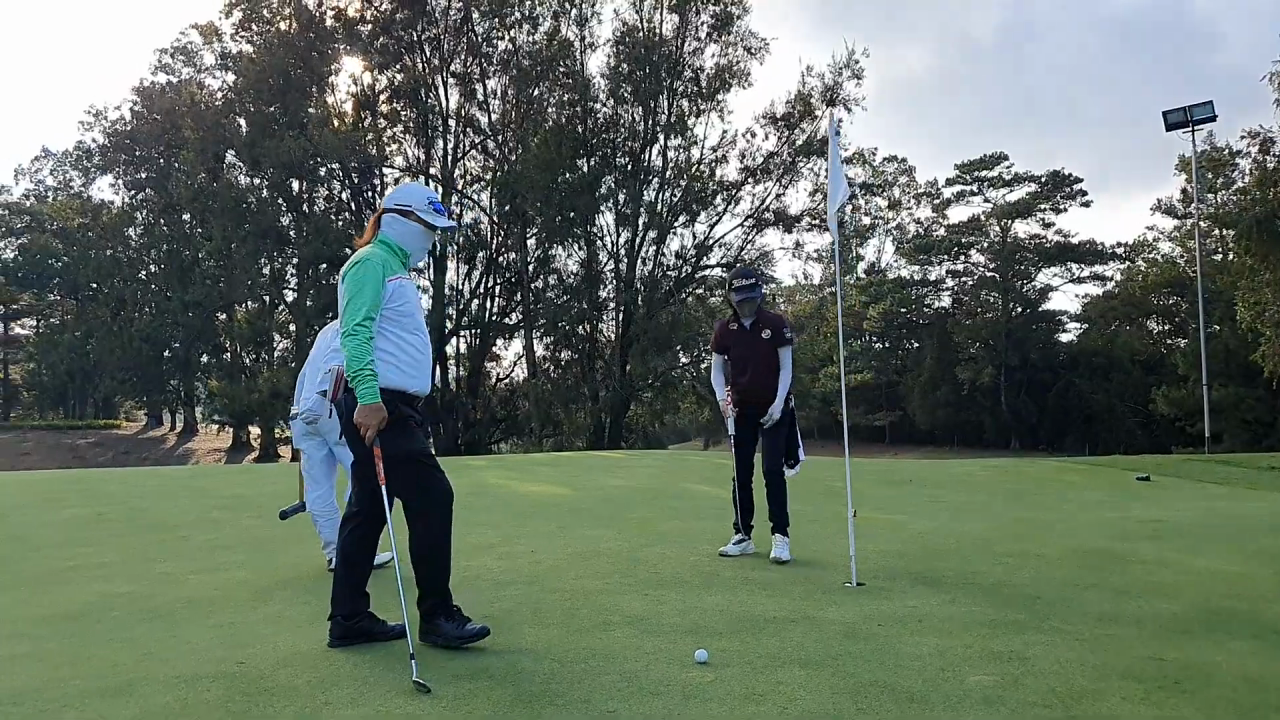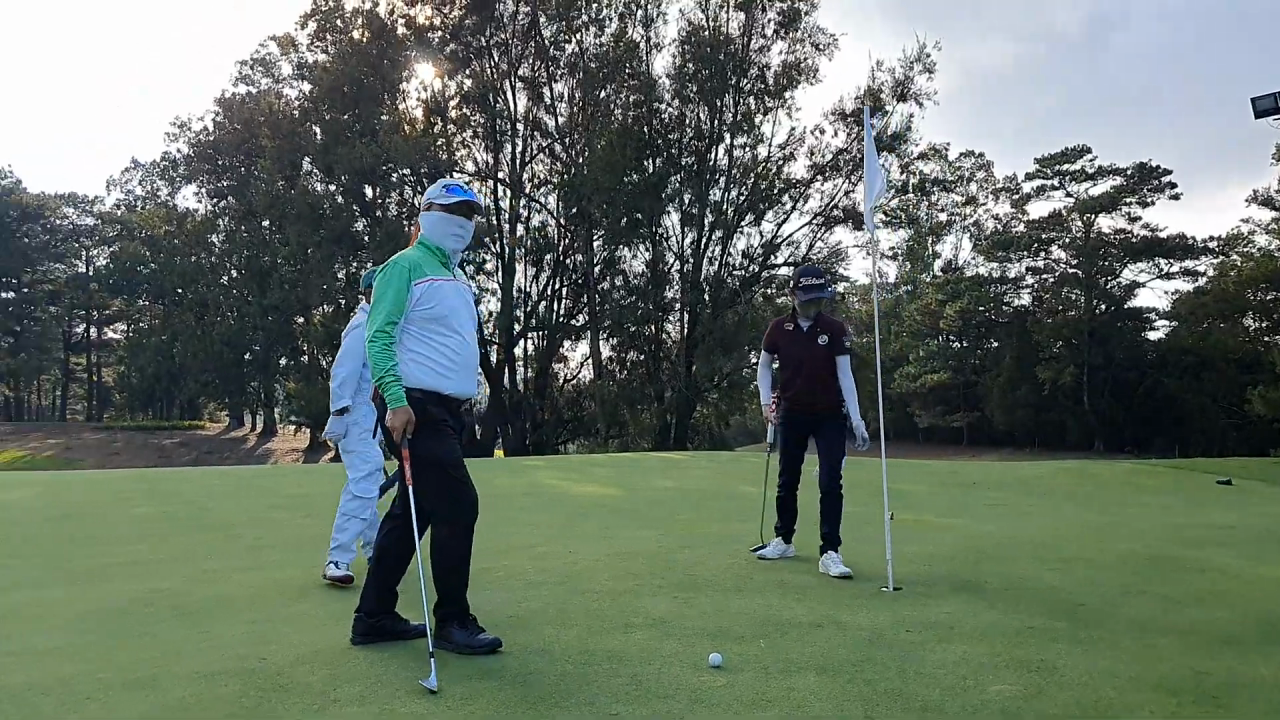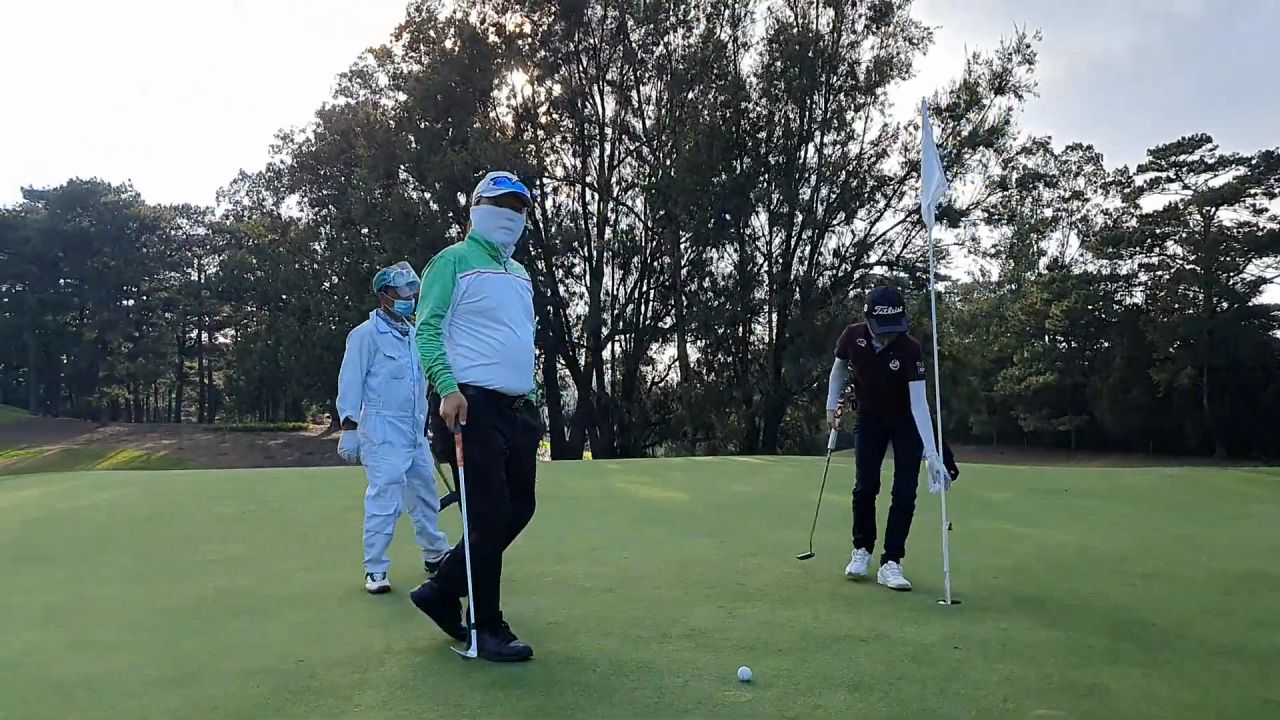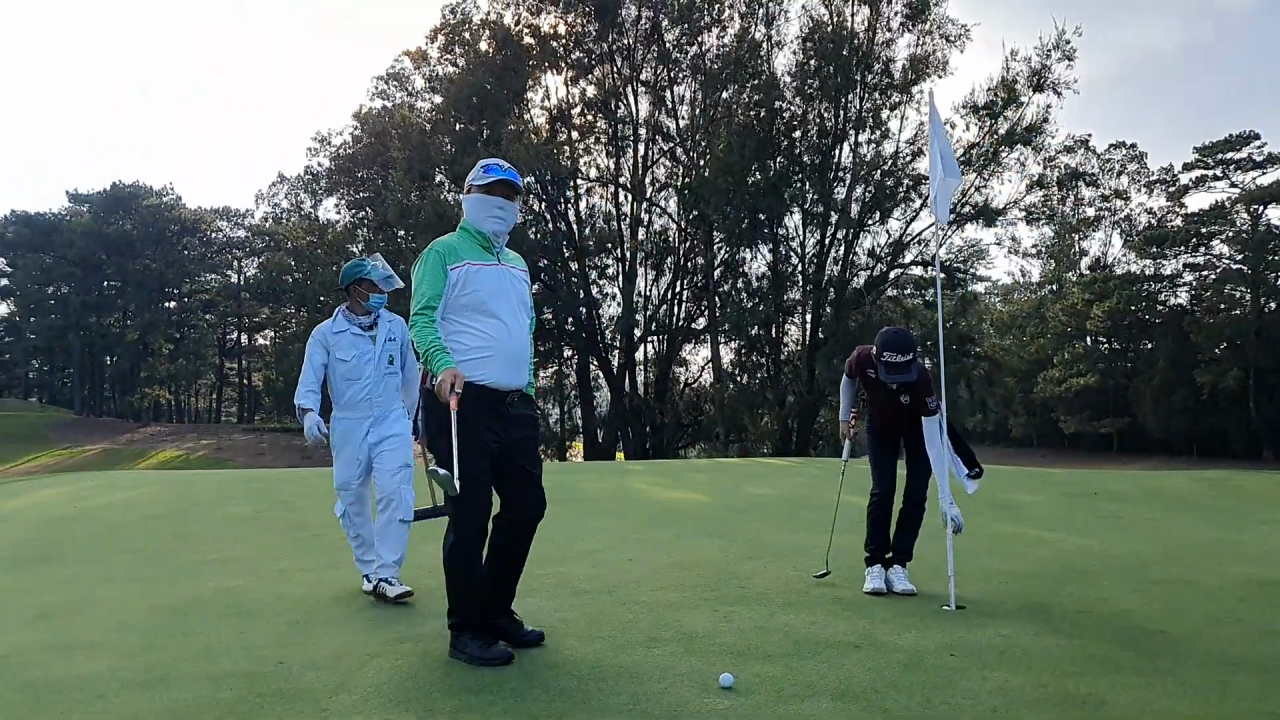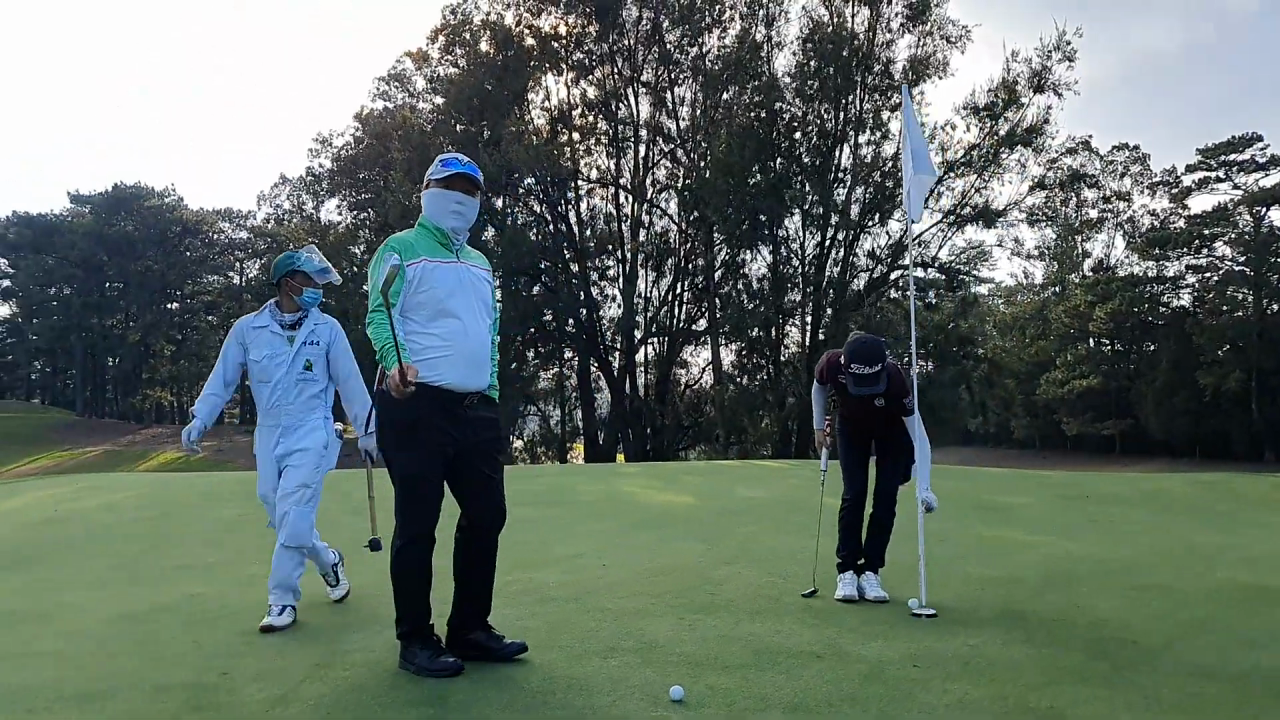
dt=0.3s
person 1, frame 1
left shoulder: (396, 270)
right shoulder: (373, 262)
right elbow: (355, 331)
right wrist: (368, 397)
left hip: (392, 405)
right hip: (379, 406)
left knee: (368, 508)
right knee: (432, 496)
left ankle: (348, 618)
right ankle: (437, 614)
person 1, frame 2
left shoulder: (458, 277)
right shoulder: (406, 266)
right elbow: (380, 336)
left wrist: (466, 401)
right wrist: (396, 401)
left hip: (447, 409)
right hip: (417, 408)
left knee: (412, 512)
right knee: (457, 506)
left ankle: (374, 615)
right ankle: (452, 620)
person 1, frame 3
left shoulder: (519, 274)
right shoulder: (454, 261)
right elbow: (429, 328)
left wrist: (529, 400)
right wrist: (447, 386)
left hip: (517, 408)
right hip: (472, 406)
left knee: (518, 508)
right knee: (488, 514)
left ankle: (443, 593)
right ankle: (484, 625)
person 1, frame 4
left shoulder: (518, 264)
right shoulder: (445, 252)
right elbow: (422, 319)
left wrist: (527, 391)
right wrist: (443, 365)
left hip: (515, 404)
right hip: (462, 402)
left knee: (527, 505)
right knee: (471, 516)
left ankle: (495, 610)
right ankle: (467, 628)
person 1, frame 5
left shoulder: (480, 263)
right shoulder: (401, 250)
right elbow: (379, 315)
left wrist: (491, 395)
right wrist: (394, 359)
left hip: (476, 409)
right hip: (417, 406)
left knee: (486, 517)
right knee: (417, 525)
left ankle: (469, 629)
right ankle: (415, 639)
person 2, frame 1
left shoulder: (330, 329)
left elbow: (307, 372)
right elbow: (338, 357)
left wrist: (296, 411)
right wrist: (326, 397)
left hip: (308, 413)
right hip: (334, 410)
left knee: (320, 486)
left ankle: (335, 551)
person 2, frame 2
left shoulder: (370, 326)
right shoulder: (364, 326)
right elbow: (343, 371)
right wrist: (339, 414)
left hip: (356, 416)
right hip: (359, 417)
left knee: (365, 483)
right knee: (363, 483)
left ankle: (374, 548)
right ankle: (338, 559)
person 2, frame 3
left shoulder: (415, 335)
right shoulder: (366, 334)
right elbow: (350, 384)
left wrist: (424, 421)
right wrist: (349, 428)
left hip: (414, 427)
right hip: (382, 429)
left knee: (425, 489)
right knee: (386, 497)
left ankle: (435, 553)
right ankle: (376, 570)
person 2, frame 4
left shoulder: (396, 326)
right shoulder: (326, 333)
left elbow: (410, 373)
right elbow: (310, 378)
left wrist: (412, 416)
right wrist: (309, 412)
left hip: (391, 423)
right hip: (349, 427)
left knee: (395, 493)
right knee: (352, 502)
left ankle: (386, 575)
right ankle: (369, 568)
person 2, frame 5
left shoulder: (328, 329)
right shoulder: (247, 328)
left elbow: (348, 379)
right elbow: (223, 377)
left wrist: (364, 429)
right wrist: (200, 420)
left hip: (310, 433)
right hip: (268, 434)
left knee: (294, 514)
right knee: (282, 517)
left ankle: (283, 601)
right ankle: (328, 561)
person 3, frame 1
left shoulder: (777, 323)
right shoulder: (724, 328)
left elbow: (786, 367)
right elbow: (717, 369)
left wrist: (779, 404)
right wrist: (722, 398)
left hip: (774, 408)
right hip: (741, 409)
left knee: (772, 471)
right knee: (742, 474)
left ankle: (780, 535)
right ankle: (743, 536)
person 3, frame 2
left shoulder: (835, 329)
right shoulder: (778, 328)
left elbow: (845, 375)
right elbow: (764, 367)
left wrist: (856, 418)
right wrist: (766, 402)
left hip: (830, 415)
right hip: (792, 414)
left knee: (830, 483)
right knee: (787, 480)
left ankle: (830, 552)
right ankle: (783, 540)
person 3, frame 3
left shoulder: (909, 348)
right shoulder: (851, 336)
left elbow: (919, 402)
right elbow: (839, 368)
left wrist: (932, 454)
right wrist: (832, 405)
left hip: (906, 423)
right hip: (868, 421)
left knee: (905, 491)
right knee: (865, 486)
left ankle: (891, 561)
right ankle: (862, 548)
person 3, frame 4
left shoulder: (921, 378)
right shoulder: (861, 359)
left elbow: (933, 440)
right elbow: (848, 380)
left wrist: (945, 498)
right wrist: (844, 417)
left hip: (919, 428)
right hip: (880, 425)
left knee: (916, 493)
right knee: (882, 489)
left ankle: (898, 565)
right ankle: (875, 564)
person 3, frame 5
left shoulder: (894, 378)
right shoulder: (831, 363)
right elbow: (819, 388)
right wrist: (819, 426)
left hip: (892, 431)
right hip: (851, 428)
left knee: (886, 498)
right knee: (854, 494)
left ankle: (870, 572)
right ankle: (847, 571)
